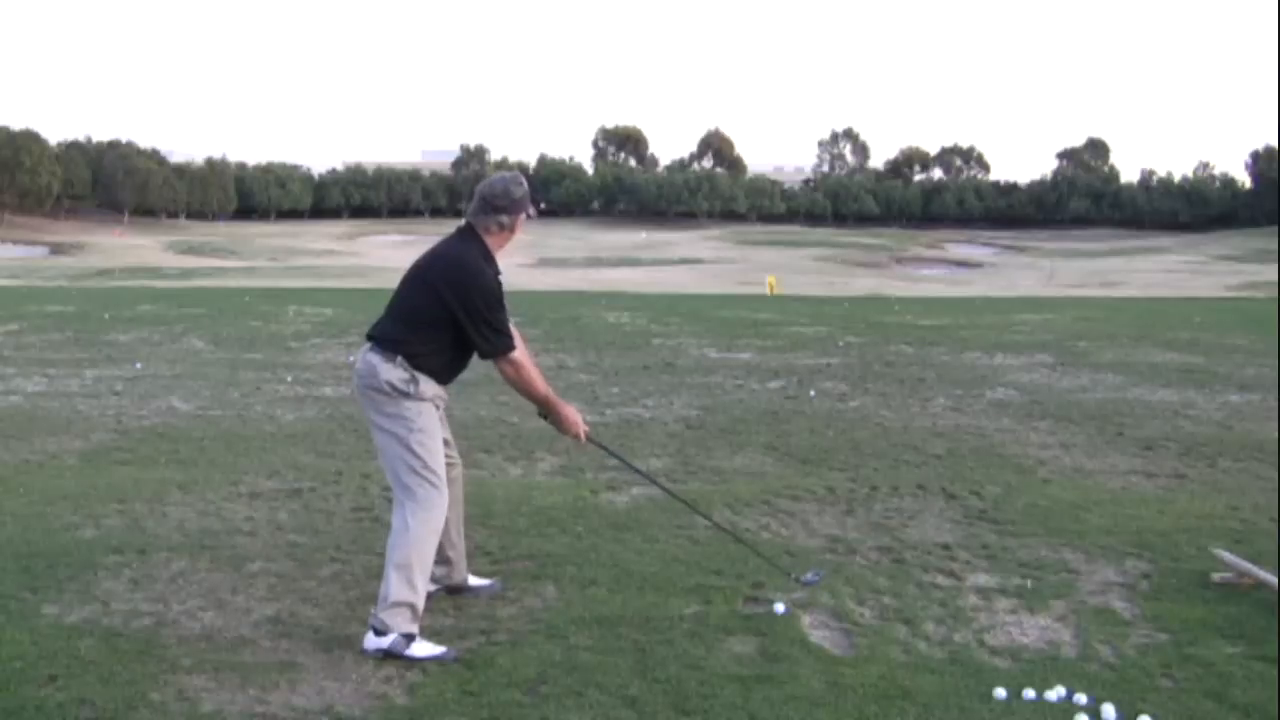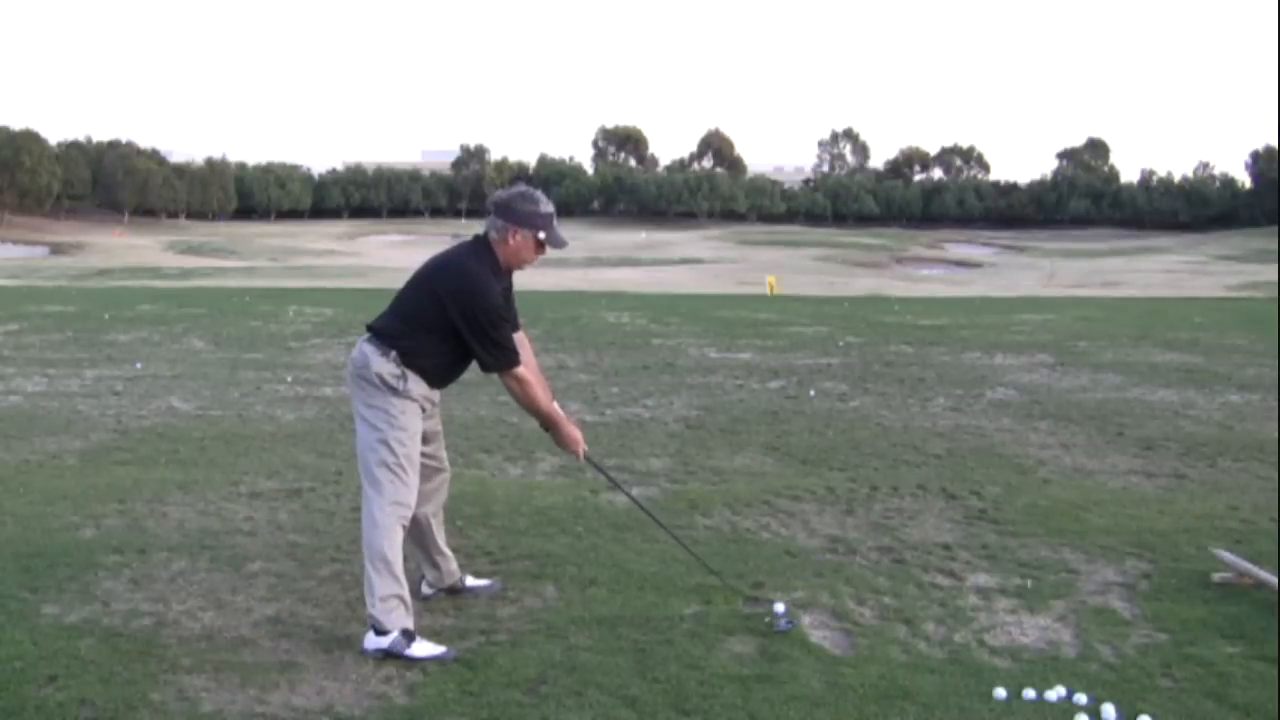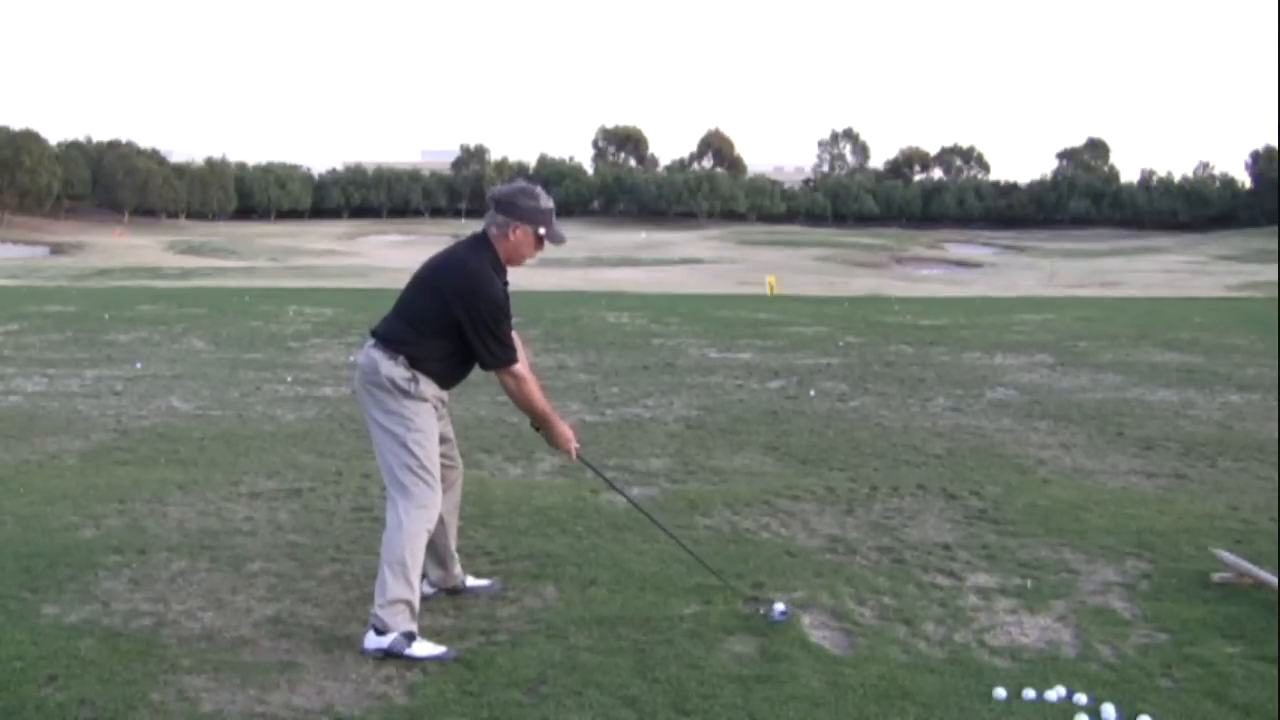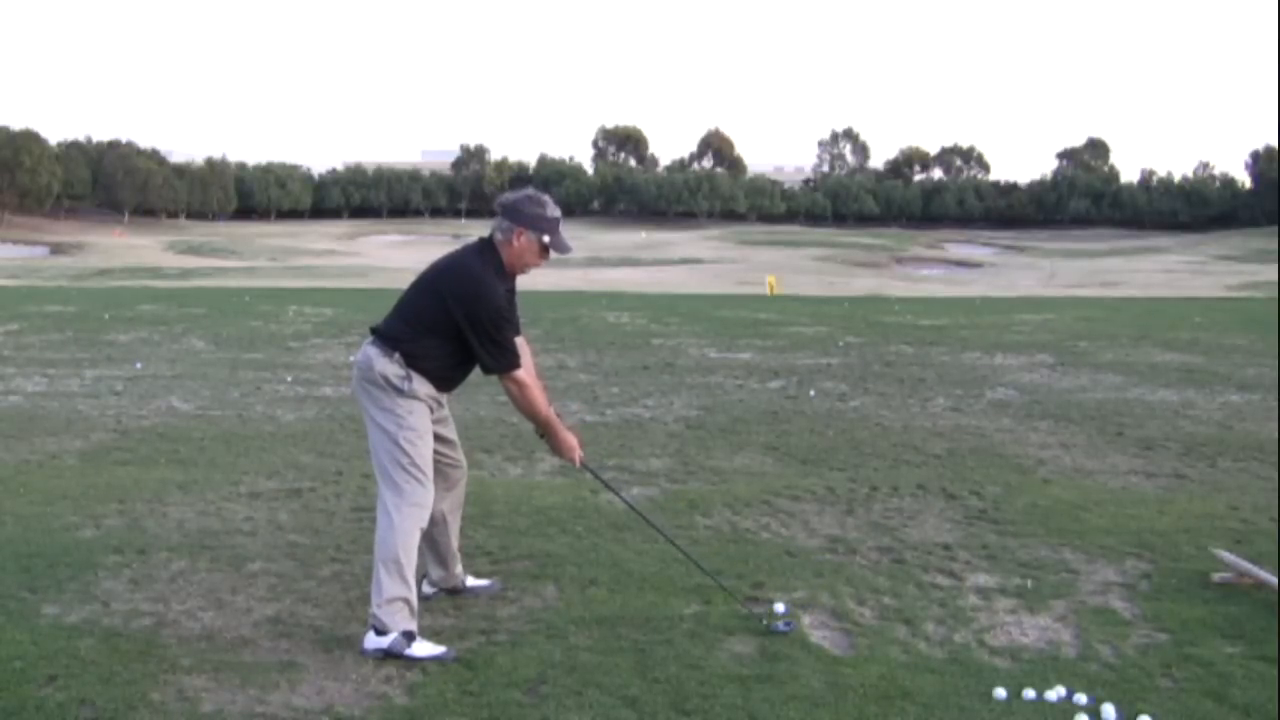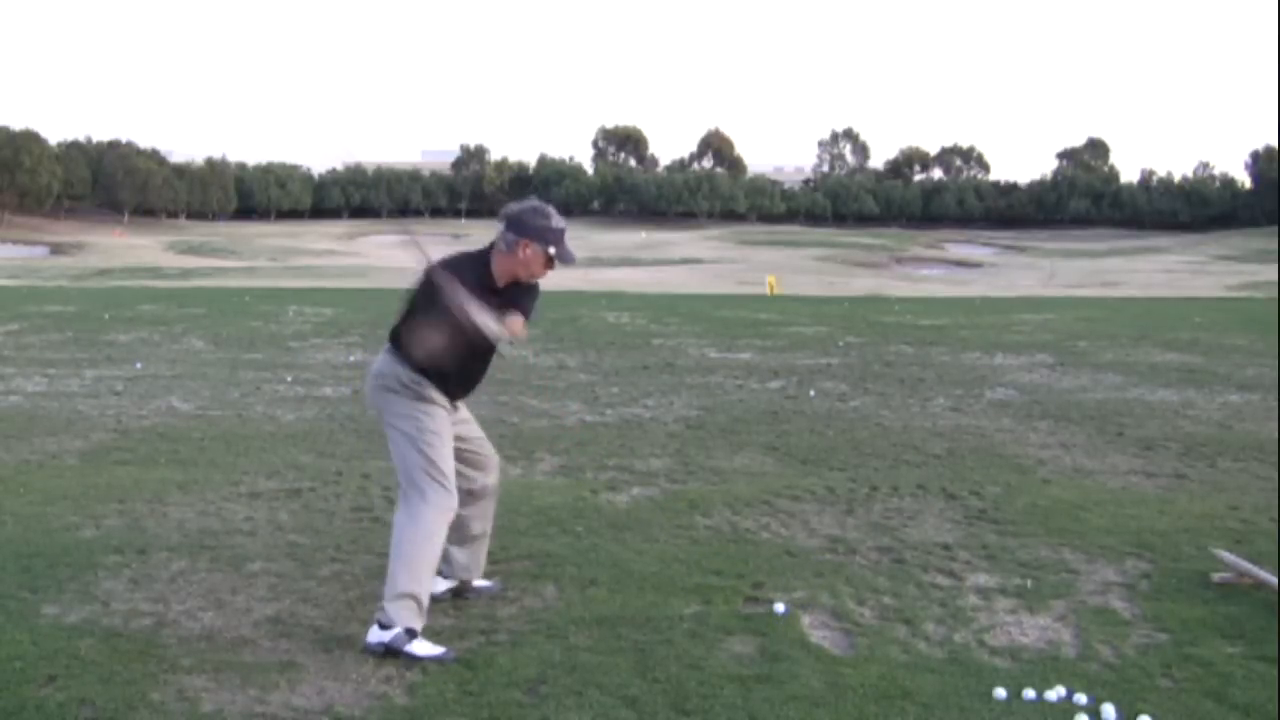
dt=1s
person 1, frame 1
left shoulder: (469, 255)
right shoulder: (468, 271)
left elbow: (508, 335)
right elbow: (508, 360)
left wrist: (549, 397)
right wrist: (556, 410)
left hip: (412, 378)
right hip: (397, 381)
left knee: (445, 477)
right knee: (424, 499)
left ankle: (447, 573)
right ankle: (391, 629)
person 1, frame 2
left shoulder: (490, 267)
right shoulder: (473, 281)
left elbow: (517, 341)
right elbow: (513, 374)
left wrist: (555, 409)
right wrist: (558, 426)
left hip: (412, 377)
right hip: (388, 377)
left knee: (431, 478)
right knee: (393, 498)
left ankle: (441, 576)
right ankle: (388, 629)
person 1, frame 3
left shoulder: (481, 262)
right shoulder: (476, 278)
left elbow: (511, 343)
right elbow: (509, 373)
left wrist: (543, 411)
right wrist: (551, 424)
left hip: (413, 378)
right hip: (399, 380)
left knee: (445, 475)
right knee: (418, 497)
left ankle: (442, 576)
right ankle: (390, 628)
person 1, frame 4
left shoulder: (494, 270)
right shoulder: (478, 283)
left elbow: (518, 347)
right elbow: (512, 377)
left wrist: (551, 416)
right wrist: (554, 432)
left hip: (418, 379)
right hip: (394, 378)
left knee: (448, 474)
right knee: (410, 496)
left ankle: (443, 575)
right ankle: (388, 628)
person 1, frame 5
left shoulder: (523, 287)
right shoulder: (452, 277)
left elbow: (513, 327)
right elbow: (416, 346)
right wrist: (453, 321)
left hip: (442, 392)
right hip: (410, 385)
left knee: (482, 474)
right knee: (432, 497)
left ankle: (455, 572)
right ankle: (394, 626)
